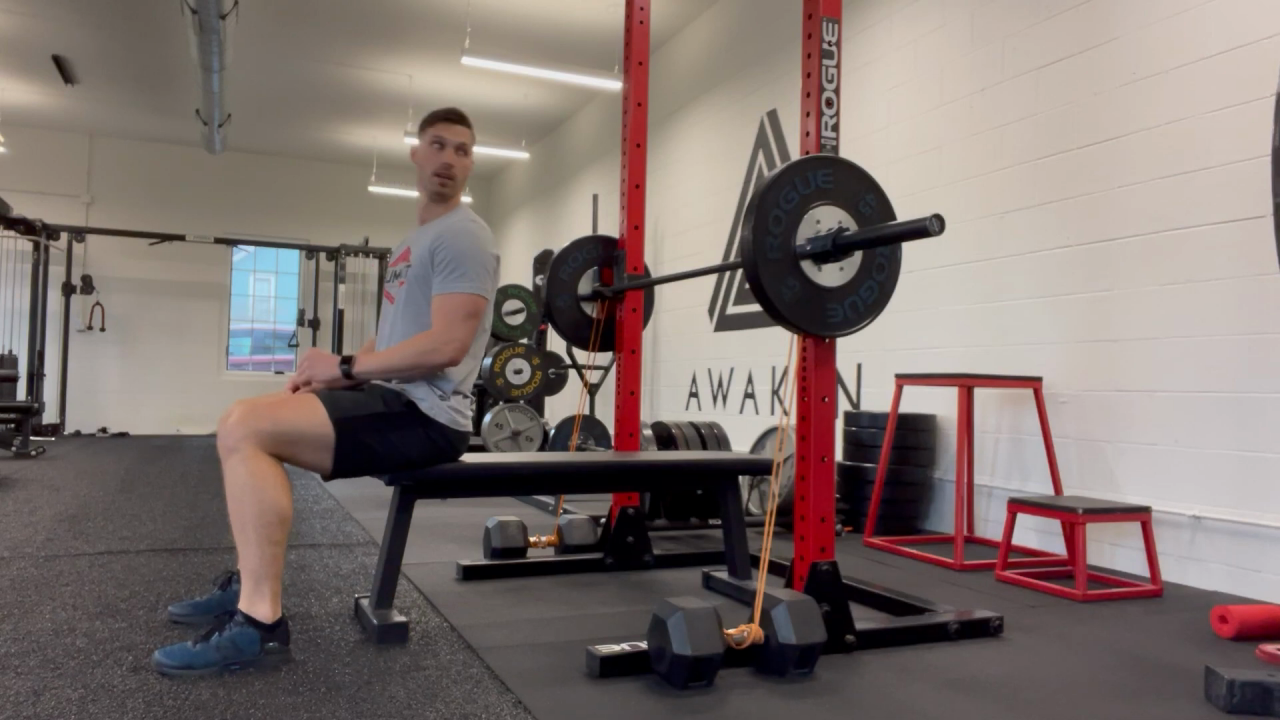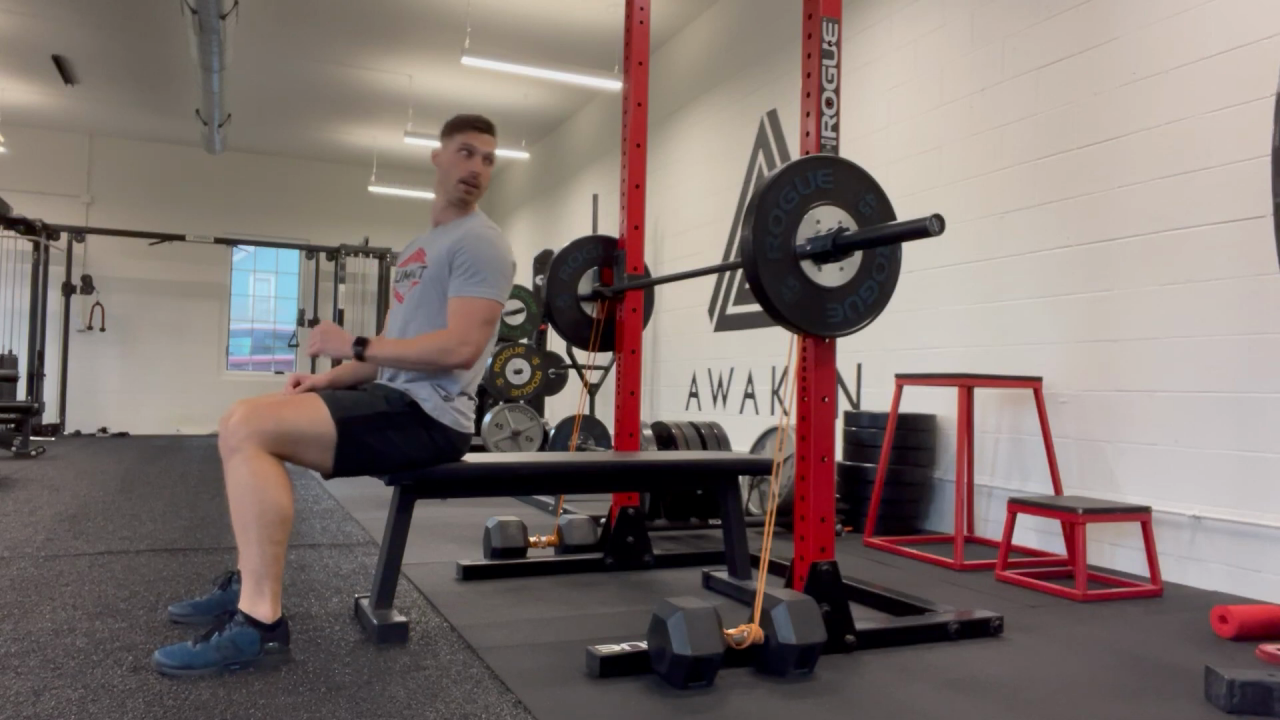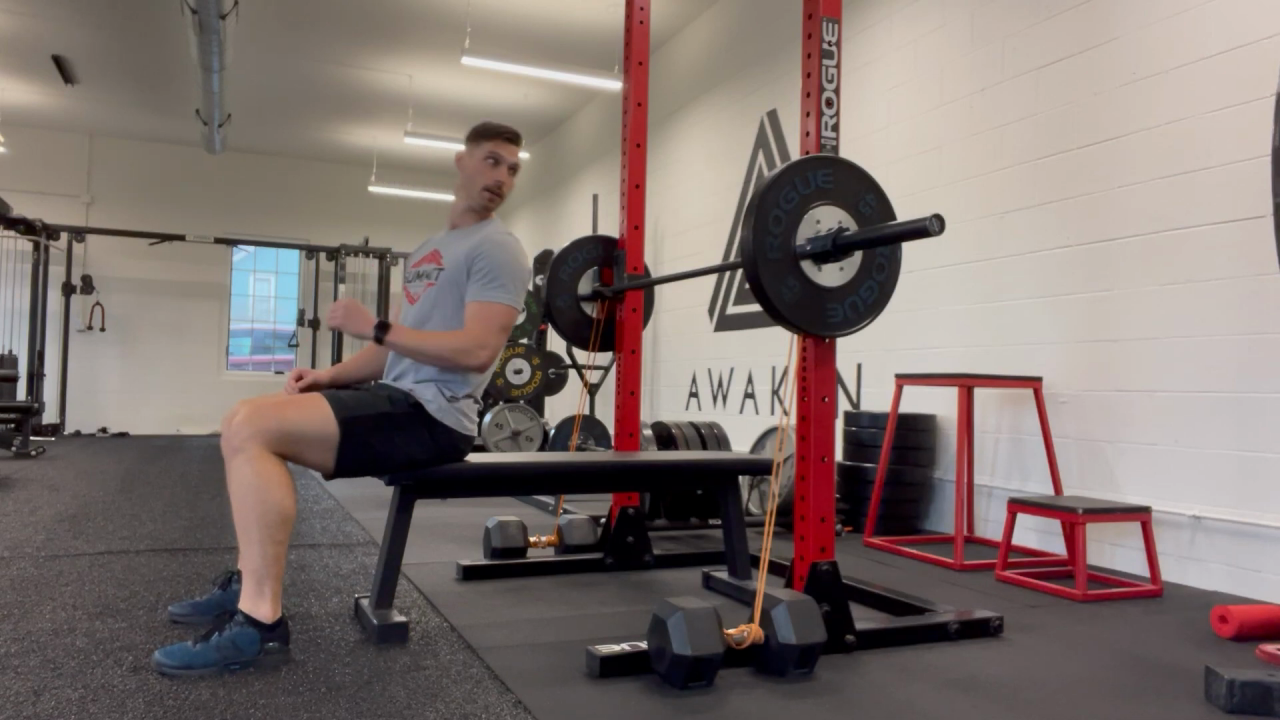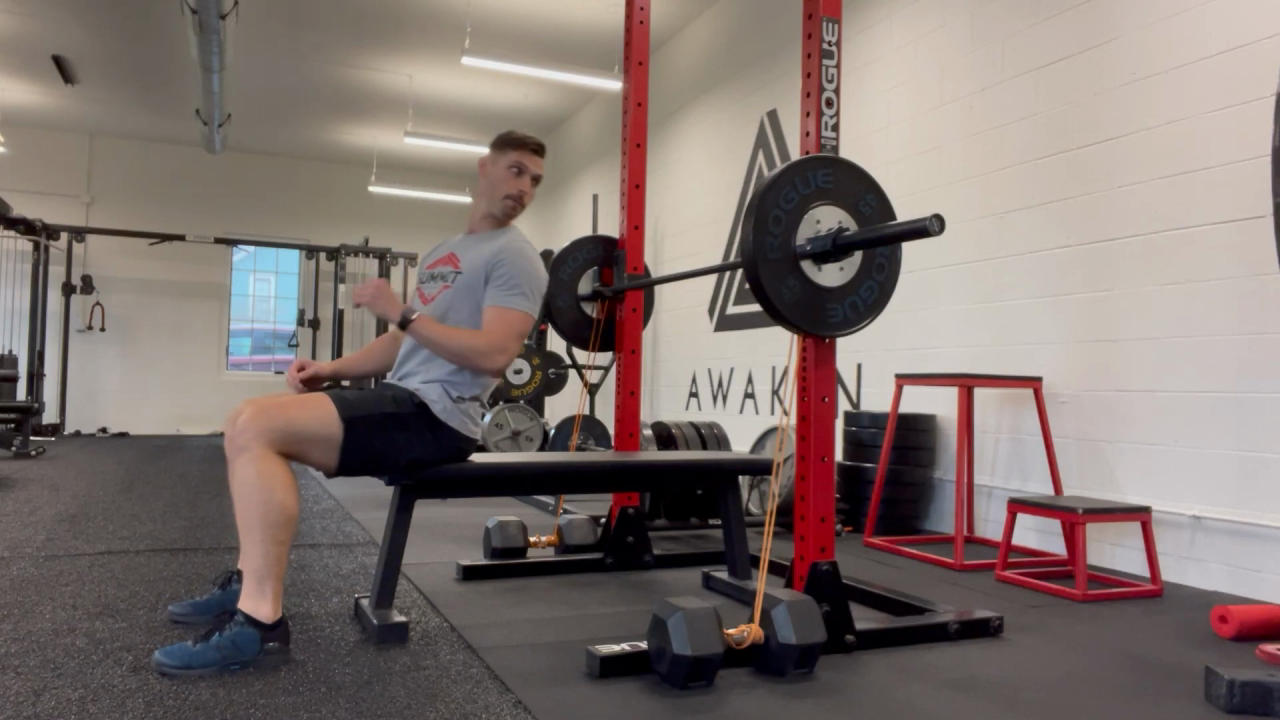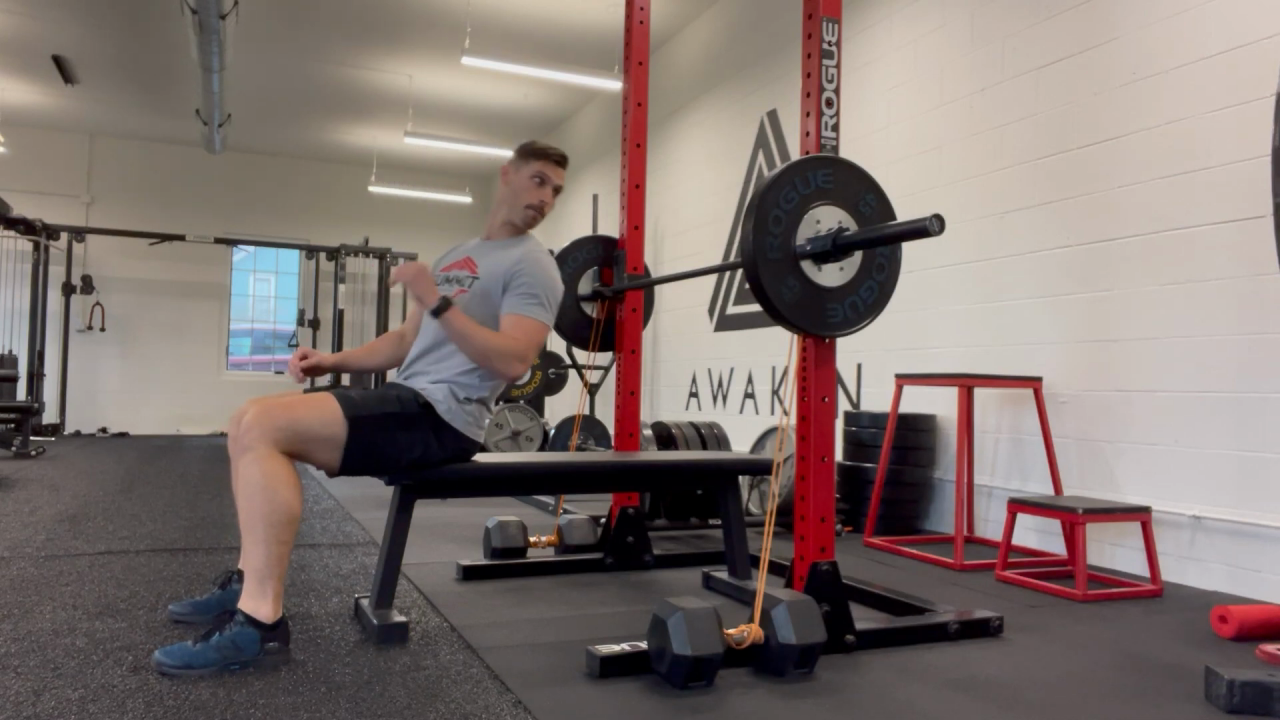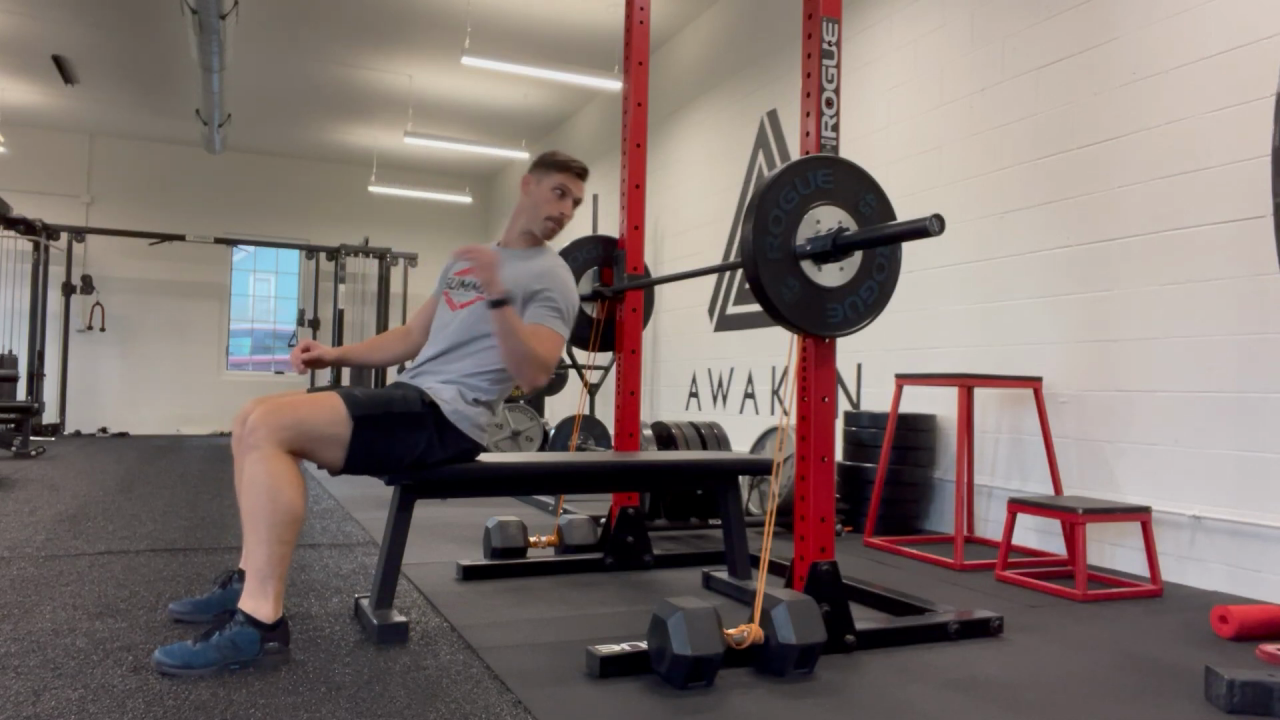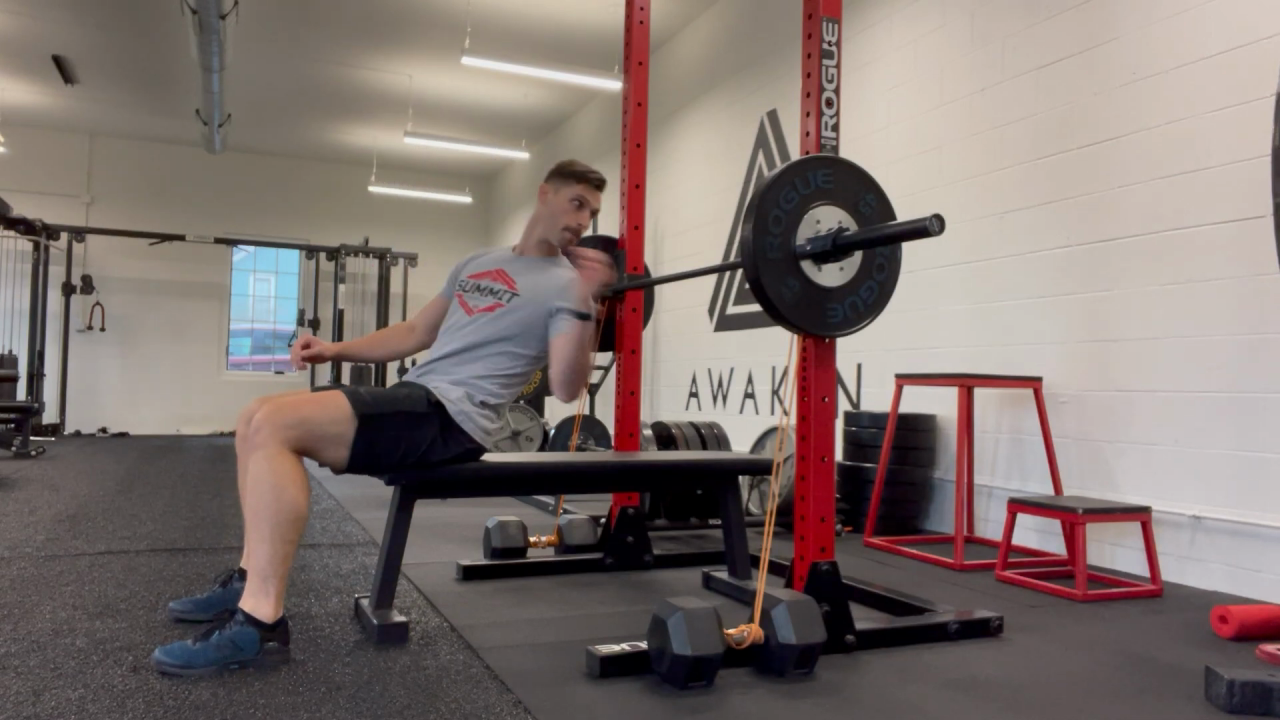
dt=0.1s
person 1, frame 1
left shoulder: (465, 237)
right shoulder: (418, 242)
left elbow: (445, 346)
left wrist: (343, 368)
right wrist: (329, 377)
left hip: (424, 417)
right hip: (396, 403)
left knee: (244, 427)
right knee: (248, 424)
left ankle: (260, 623)
right ankle: (247, 582)
person 1, frame 2
left shoulder: (479, 242)
right shoulder: (423, 244)
left elbow: (461, 347)
left wrist: (355, 348)
right wrist: (331, 376)
left hip: (426, 417)
right hip: (400, 402)
left knee: (246, 426)
right knee: (249, 425)
left ankle: (261, 623)
right ankle: (250, 583)
person 1, frame 3
left shoulder: (498, 250)
right shoulder: (432, 249)
left elbow: (477, 350)
left wrist: (374, 328)
right wrist: (329, 374)
left hip: (430, 417)
right hip: (401, 401)
left knee: (251, 426)
right knee: (246, 423)
left ankle: (259, 622)
right ankle: (245, 581)
person 1, frame 4
left shoulder: (515, 257)
right shoulder: (445, 252)
left elbow: (494, 354)
left wrist: (401, 315)
right wrist: (333, 369)
left hip: (434, 417)
right hip: (407, 401)
left knee: (254, 426)
right knee: (252, 423)
left ankle: (261, 623)
right ankle: (249, 581)
person 1, frame 5
left shoulder: (534, 268)
right shoulder: (456, 255)
left elbow: (512, 362)
left wrist: (438, 303)
right wrist: (333, 360)
left hip: (438, 419)
right hip: (407, 400)
left knee: (259, 426)
right knee: (253, 424)
left ankle: (260, 622)
right ankle: (248, 580)
person 1, frame 6
left shoulder: (550, 279)
right shoulder: (469, 260)
left elbow: (533, 373)
left wrist: (499, 298)
right wrist: (337, 353)
left hip: (443, 420)
right hip: (413, 399)
left knee: (264, 424)
right knee: (256, 423)
left ankle: (260, 622)
right ankle: (251, 580)
person 1, frame 7
left shoulder: (561, 289)
right shoulder: (482, 263)
left elbow: (566, 385)
right elbow: (414, 334)
left wrist: (585, 310)
right wrist: (338, 350)
left hip: (447, 425)
right hip: (411, 401)
left knee: (273, 425)
right knee: (264, 421)
left ankle: (261, 624)
right ankle: (253, 578)
